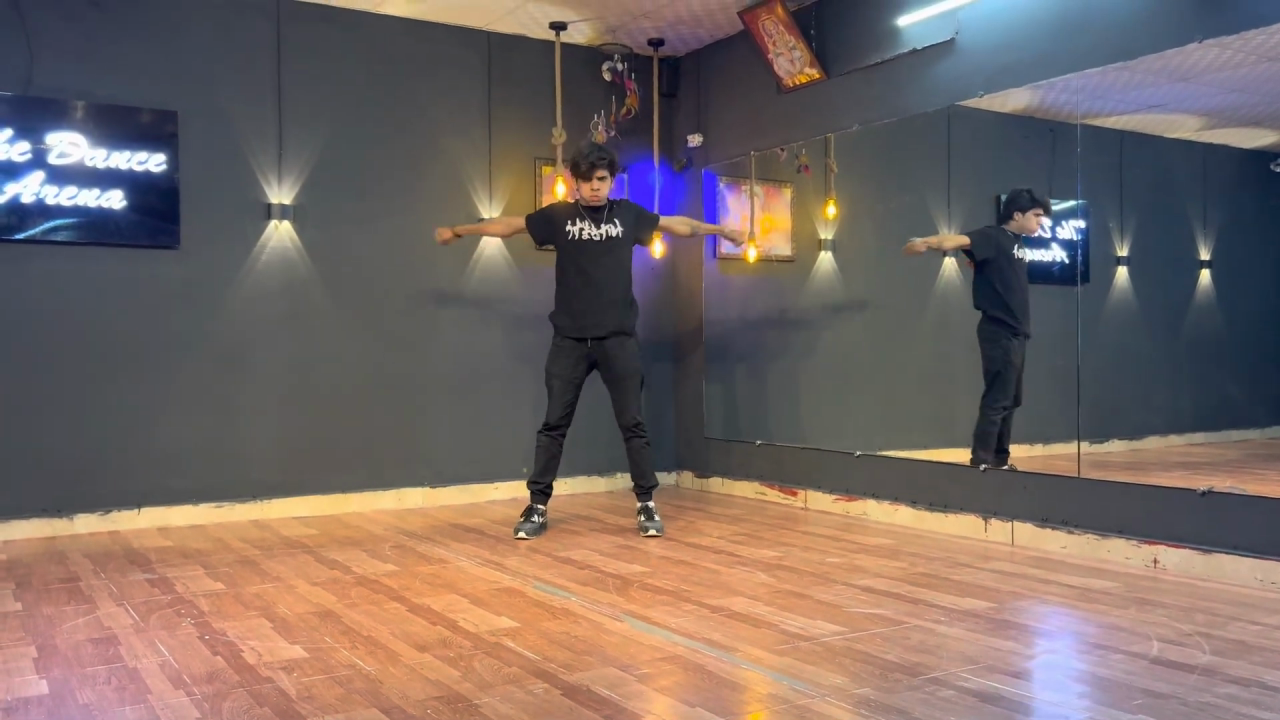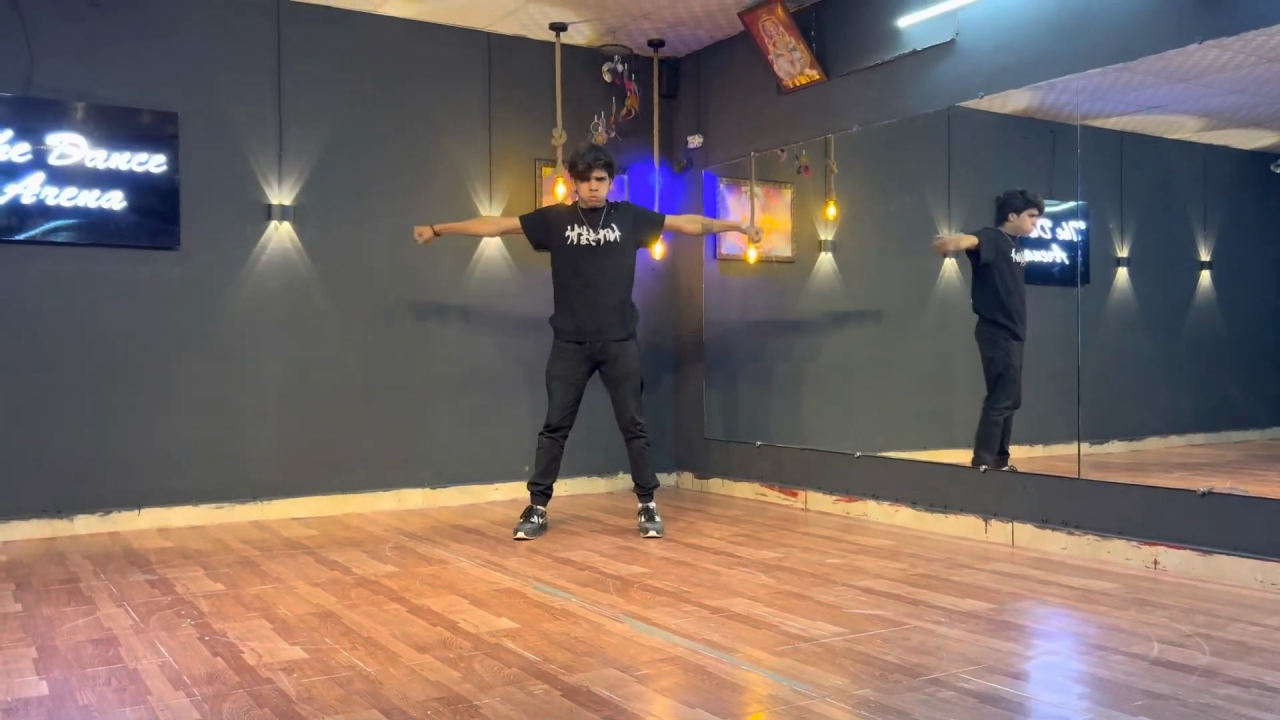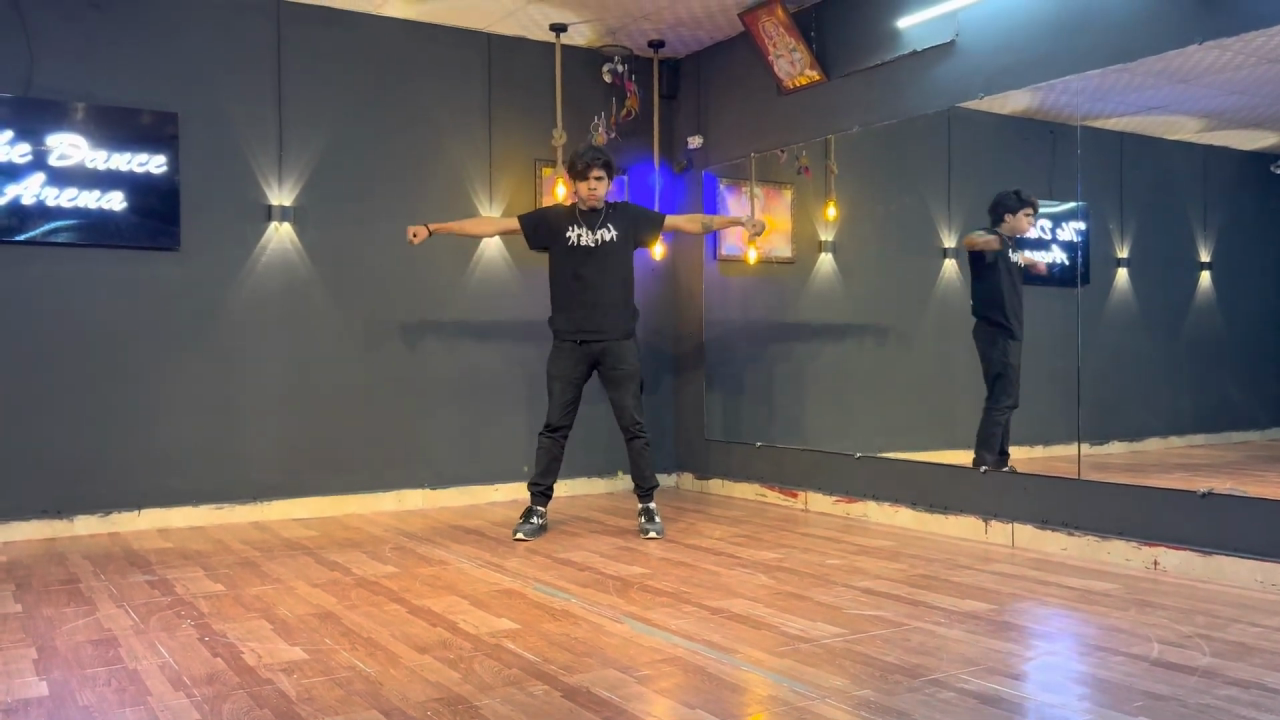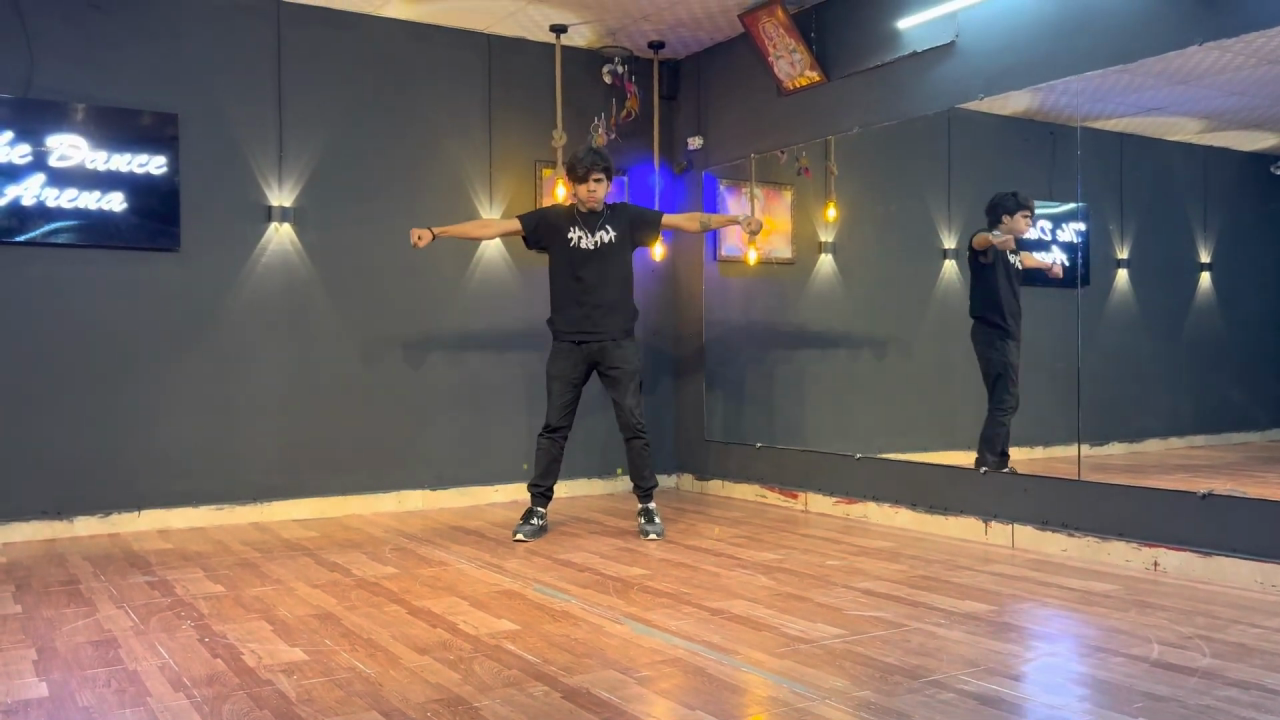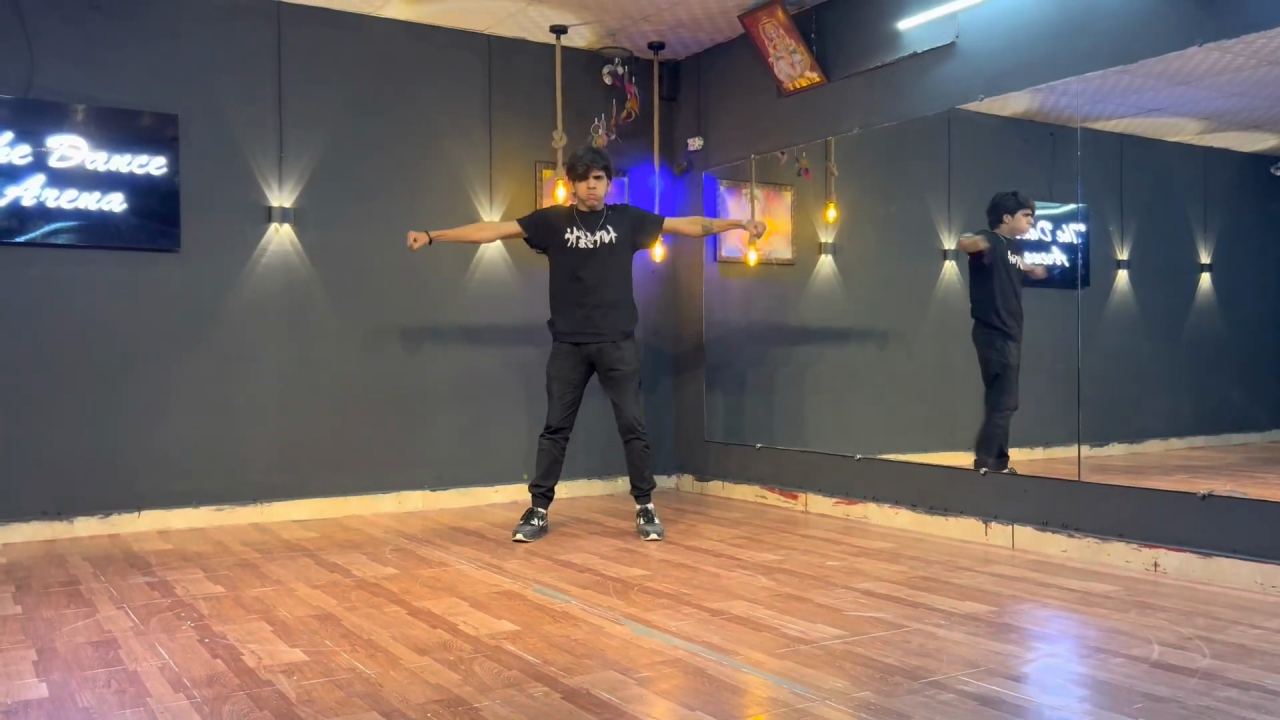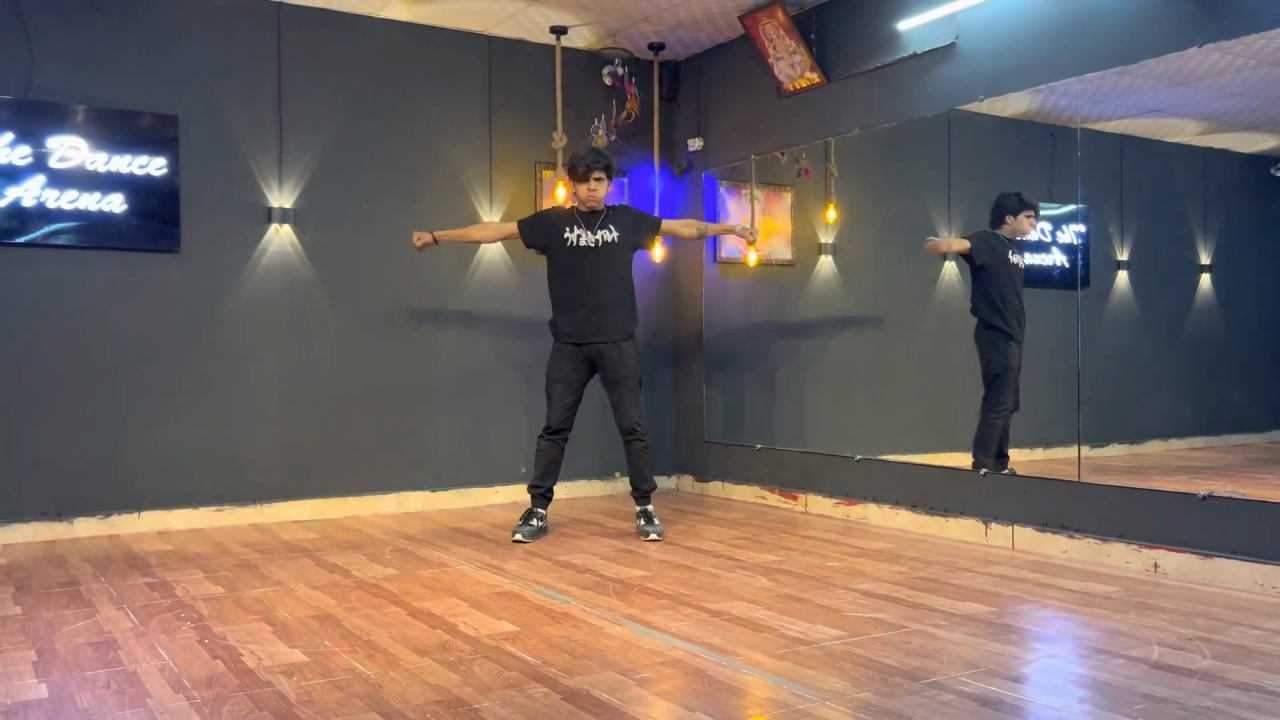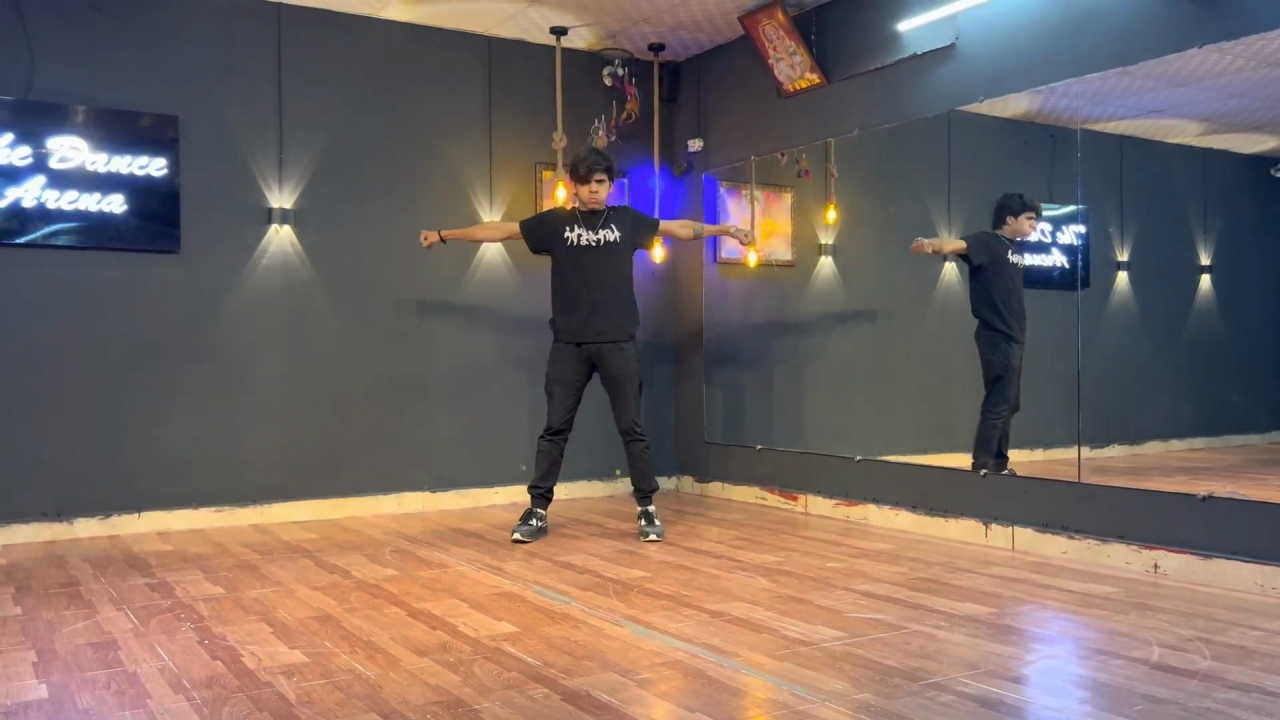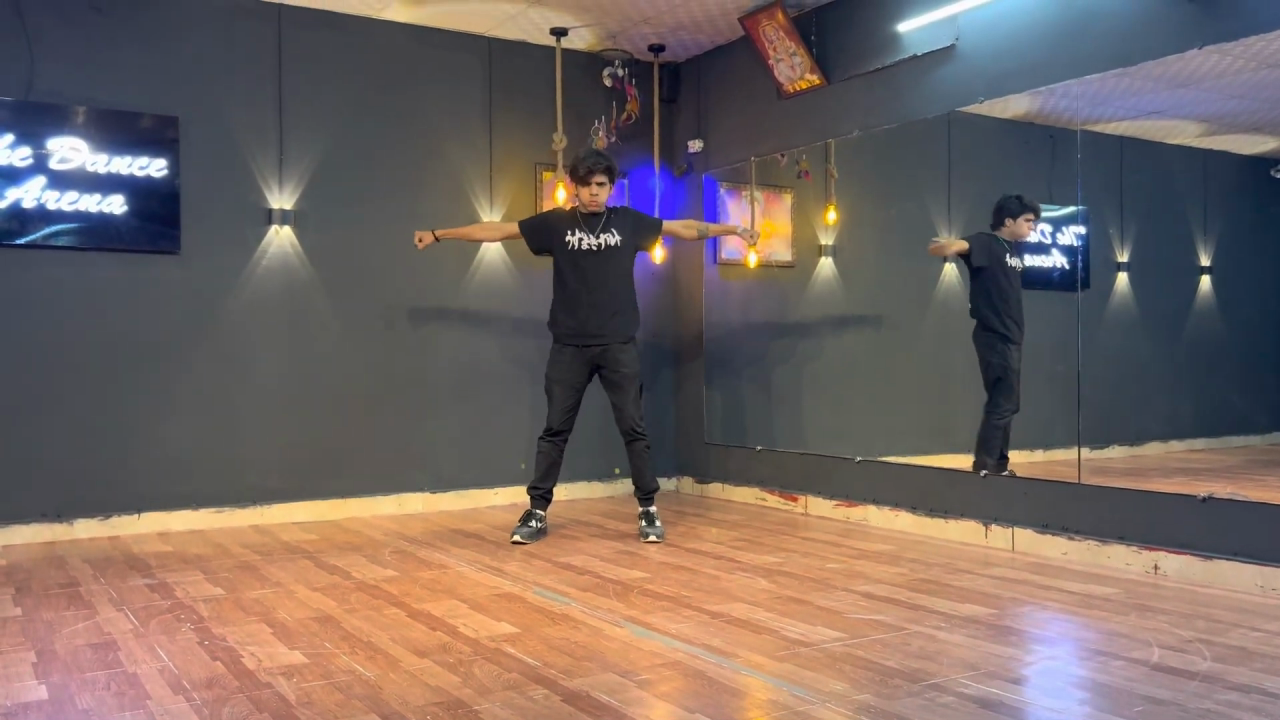
dt=0.1s
person 1, frame 1
left shoulder: (628, 213)
right shoulder: (558, 215)
left elbow: (675, 224)
right elbow: (508, 225)
left wrist: (721, 229)
right wrist: (458, 230)
left hip: (619, 338)
right hip: (569, 339)
left knee: (633, 424)
right knee: (554, 423)
left ankle: (646, 504)
right ankle: (537, 506)
person 1, frame 2
left shoulder: (628, 216)
right shoulder: (555, 218)
left elbow: (685, 223)
right elbow: (499, 224)
left wrist: (734, 225)
right wrist: (438, 229)
left hip: (619, 341)
right hip: (570, 342)
left knee: (633, 424)
right knee: (555, 425)
left ankle: (647, 505)
right ankle: (537, 507)
person 1, frame 3
left shoulder: (629, 216)
right shoulder: (552, 219)
left elbow: (687, 223)
right elbow: (493, 225)
left wrist: (738, 220)
right wrist: (432, 228)
left hip: (618, 340)
right hip: (569, 342)
left knee: (633, 425)
right knee: (555, 426)
left ankle: (647, 506)
right ankle: (538, 507)
person 1, frame 4
left shoulder: (627, 216)
right shoulder: (553, 219)
left elbow: (686, 221)
right elbow: (494, 227)
left wrist: (736, 219)
right wrist: (434, 231)
left hip: (618, 341)
right hip: (568, 342)
left knee: (633, 425)
right knee: (554, 426)
left ankle: (647, 506)
right ankle: (538, 509)
person 1, frame 5
left shoulder: (628, 218)
right shoulder: (553, 220)
left elbow: (687, 225)
right elbow: (495, 230)
left wrist: (737, 223)
right wrist: (433, 236)
left hip: (617, 342)
right hip: (568, 343)
left knee: (632, 426)
right knee: (555, 427)
left ankle: (645, 507)
right ankle: (538, 509)
person 1, frame 6
left shoulder: (627, 219)
right shoulder: (553, 221)
left elbow: (683, 227)
right elbow: (494, 231)
left wrist: (732, 227)
right wrist: (436, 236)
left hip: (618, 342)
right hip: (569, 344)
left knee: (632, 427)
right knee: (555, 427)
left ankle: (645, 508)
right ankle: (538, 510)
person 1, frame 7
left shoulder: (626, 219)
right shoulder: (555, 222)
left elbow: (679, 229)
right elbow: (499, 231)
left wrist: (728, 230)
right wrist: (443, 234)
left hip: (618, 343)
right hip: (569, 344)
left knee: (632, 428)
right knee: (555, 428)
left ankle: (646, 509)
right ankle: (537, 510)
person 1, frame 8
left shoulder: (628, 220)
right shoulder: (556, 222)
left elbow: (683, 228)
right elbow: (497, 230)
left wrist: (733, 229)
right wrist: (439, 234)
left hip: (619, 344)
right hip: (570, 346)
left knee: (633, 428)
right knee: (555, 429)
left ankle: (648, 509)
right ankle: (537, 511)
person 2, frame 1
left shoulder: (1016, 243)
right shoulder: (992, 237)
right elbow: (958, 240)
left wrist: (976, 262)
right wrist: (923, 242)
left hip: (1015, 333)
right hip: (998, 331)
left knee: (1009, 400)
right knee: (996, 399)
left ankle: (998, 460)
right ankle: (981, 462)
person 2, frame 2
left shoulder: (1013, 243)
right shoulder: (992, 238)
right elbow: (967, 241)
right wrist: (949, 242)
left hip: (1012, 333)
right hip: (997, 333)
left knee: (1009, 401)
right knee: (999, 401)
left ankle: (999, 461)
right ankle: (984, 463)
person 2, frame 3
left shoulder: (1011, 245)
right shoulder: (992, 241)
right elbow: (972, 241)
left wrist: (1034, 262)
right wrist: (982, 239)
left hip: (1008, 333)
right hip: (993, 332)
left knee: (1004, 401)
right knee: (1001, 400)
left ankle: (998, 461)
right ankle: (985, 462)
person 2, frame 4
left shoulder: (1011, 246)
right shoulder: (993, 242)
left elbow: (1023, 259)
right elbow: (978, 240)
left wrist: (1049, 265)
right wrist: (994, 237)
left hip: (1006, 334)
right hip: (993, 333)
left knee: (1006, 401)
right knee: (1003, 401)
left ankle: (999, 462)
right ankle: (986, 464)
person 2, frame 5
left shoulder: (1013, 246)
right shoulder: (990, 241)
right elbow: (973, 244)
left wrist: (1031, 267)
right wrist: (968, 241)
left hip: (1008, 335)
right hip: (993, 334)
left knee: (1006, 403)
right knee: (1001, 403)
left ankle: (998, 462)
right ankle: (986, 464)
person 2, frame 6
left shoulder: (1014, 247)
right shoulder: (987, 241)
right elbow: (961, 244)
right wrist: (941, 245)
left hip: (1012, 335)
right hip: (996, 335)
left knee: (1008, 404)
right knee: (998, 403)
left ankle: (998, 463)
right ankle: (983, 465)
person 2, frame 7
left shoulder: (1013, 246)
right shoulder: (987, 241)
right elbow: (957, 244)
right wrist: (932, 244)
left hip: (1012, 336)
right hip: (995, 336)
left knee: (1007, 404)
right knee: (998, 403)
left ankle: (998, 464)
right ankle: (982, 466)
person 2, frame 8
left shoulder: (1013, 247)
right shoulder: (986, 243)
right elbow: (960, 245)
right wrist: (945, 246)
left hip: (1010, 338)
right hip: (995, 337)
left knee: (1007, 405)
right knee: (1001, 404)
left ankle: (999, 465)
right ankle: (984, 467)
